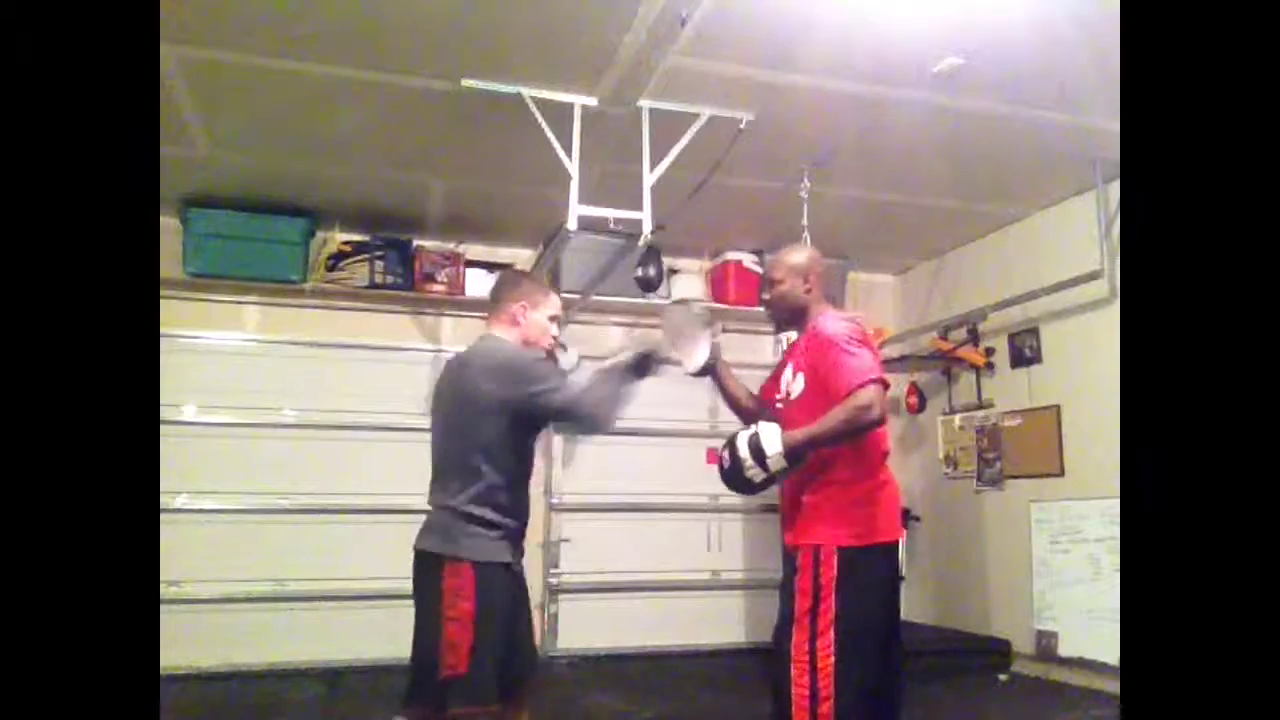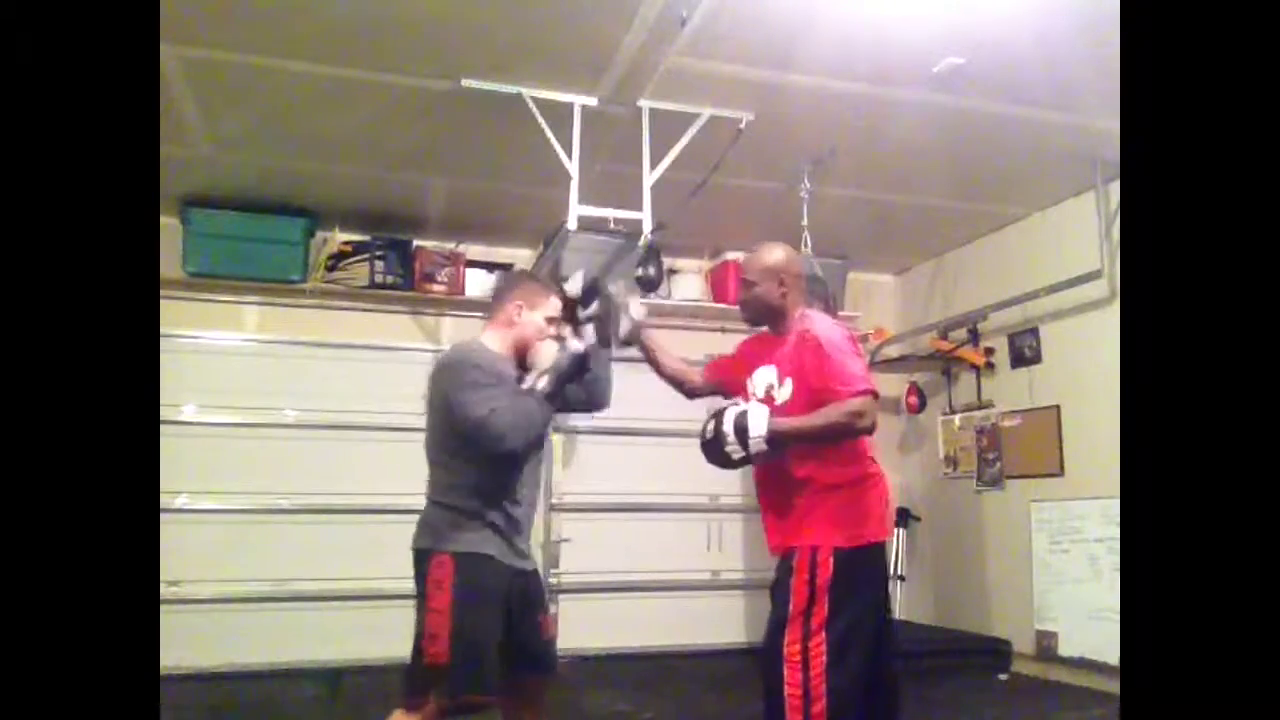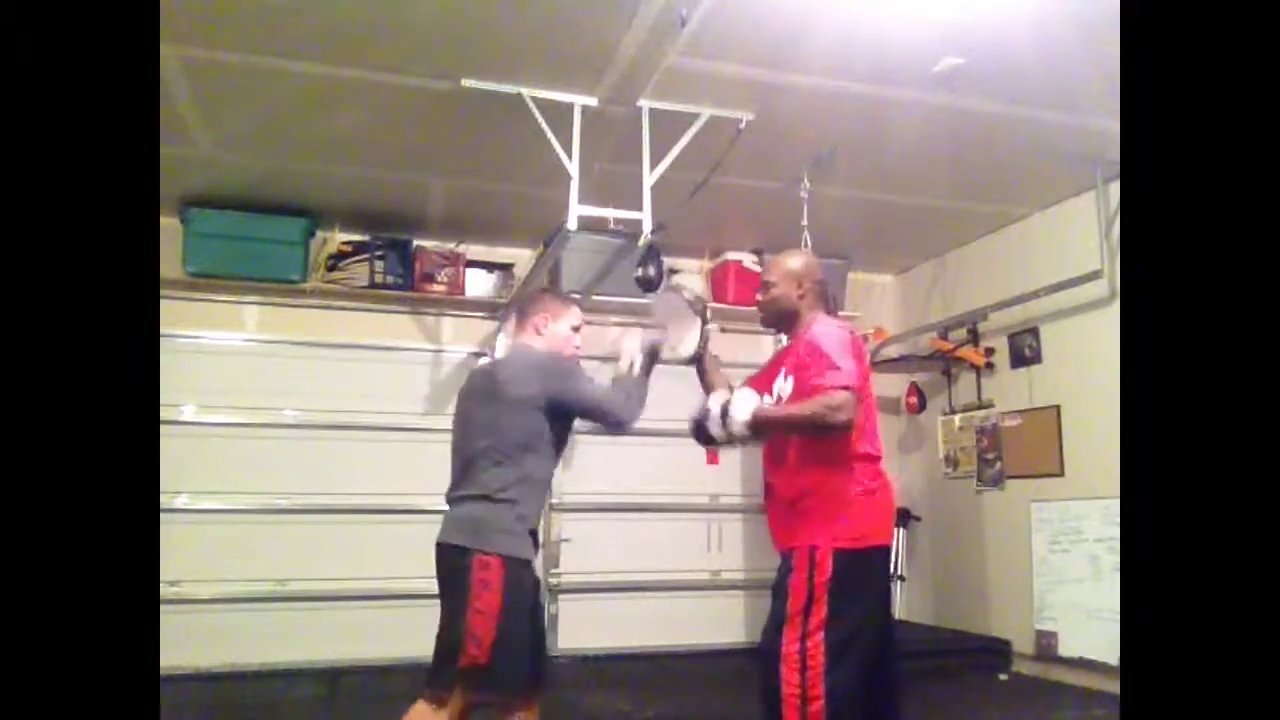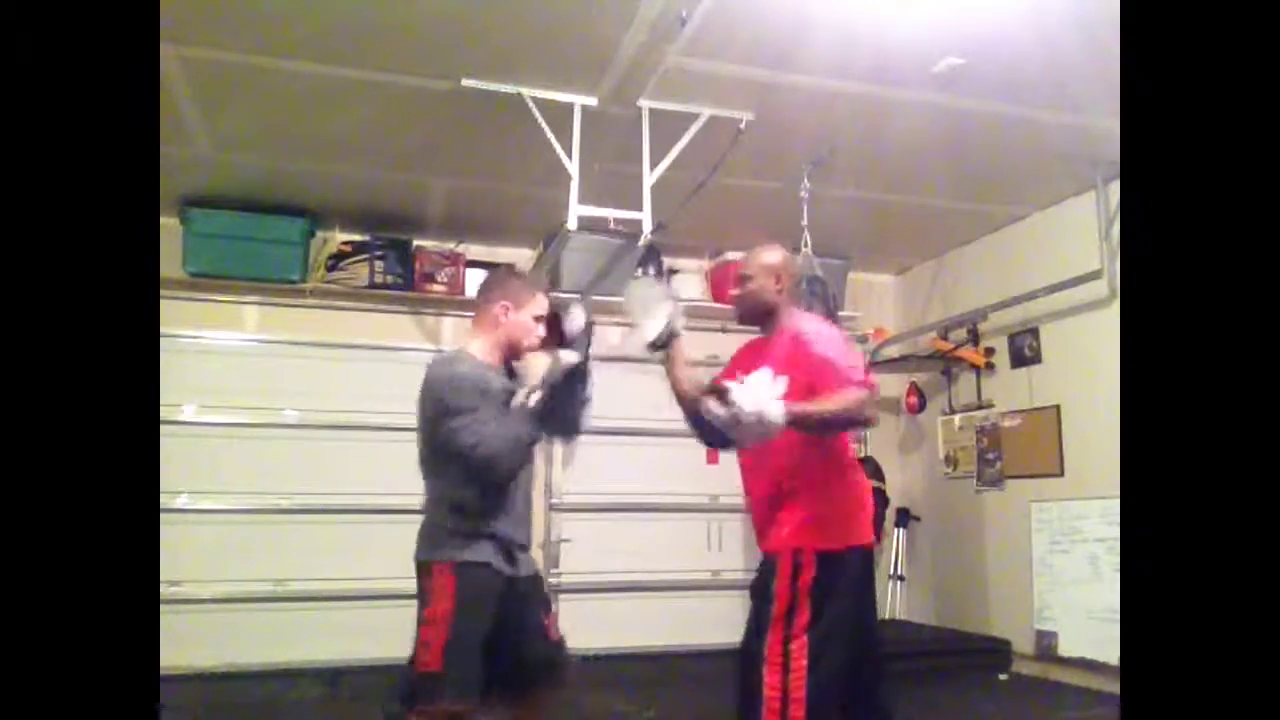
dt=1s
person 1, frame 1
left shoulder: (834, 332)
right shoulder: (799, 349)
left elbow: (869, 407)
right elbow: (762, 416)
left wrist: (788, 443)
right wrist: (714, 366)
left hip: (839, 529)
right hip: (846, 527)
left knee: (812, 666)
right knee: (863, 665)
person 1, frame 2
left shoulder: (823, 336)
right shoulder: (759, 349)
left elbow: (862, 414)
right elbow: (694, 380)
left wrist: (770, 429)
right wrist: (638, 332)
left hip: (832, 526)
right hip: (830, 529)
left knee: (798, 661)
right knee: (855, 663)
person 1, frame 3
left shoulder: (827, 337)
right shoulder: (790, 356)
left elbow: (838, 411)
right elbow: (739, 405)
left wrist: (755, 414)
right wrist: (700, 350)
left hip: (837, 526)
right hip: (837, 528)
left knee: (797, 660)
right knee: (861, 664)
person 1, frame 4
left shoulder: (814, 335)
right shoulder: (751, 354)
left elbow: (861, 405)
right elbow: (700, 405)
left wrist: (781, 413)
right wrist: (670, 343)
left hip: (818, 525)
right hip: (830, 527)
left knee: (780, 665)
right knee: (848, 666)
person 2, frame 1
left shoulder: (470, 366)
right shoulder: (509, 364)
right elbow: (591, 411)
right wrist: (624, 368)
left hip: (488, 551)
right hip: (467, 555)
person 2, frame 2
left shoulder: (519, 371)
right shoulder: (466, 364)
left elbow: (595, 395)
right elbow: (504, 434)
right wrist: (545, 378)
left hip: (510, 551)
right hip: (461, 549)
left knee: (528, 682)
person 2, frame 3
left shoulder: (485, 377)
right shoulder: (545, 368)
right elbow: (617, 413)
right wrist: (637, 366)
left hip: (503, 544)
right hip: (488, 545)
left knee: (523, 679)
person 2, frame 4
left shoulder: (506, 375)
right shoulder: (451, 377)
left elbow: (565, 425)
right elbow: (495, 457)
left wrist: (572, 357)
right wrist: (539, 393)
left hip: (511, 558)
right hip: (459, 559)
left knee: (537, 679)
